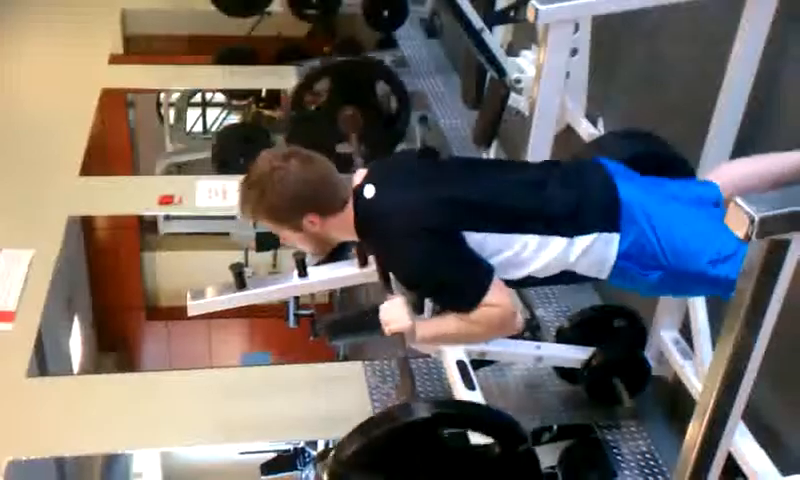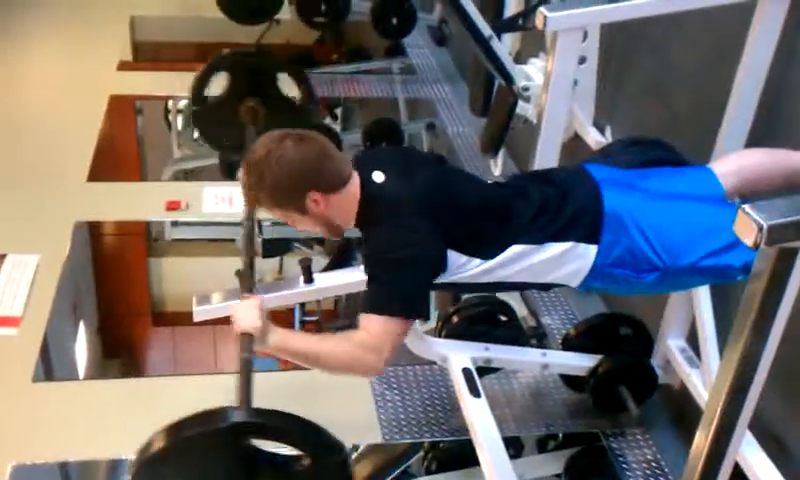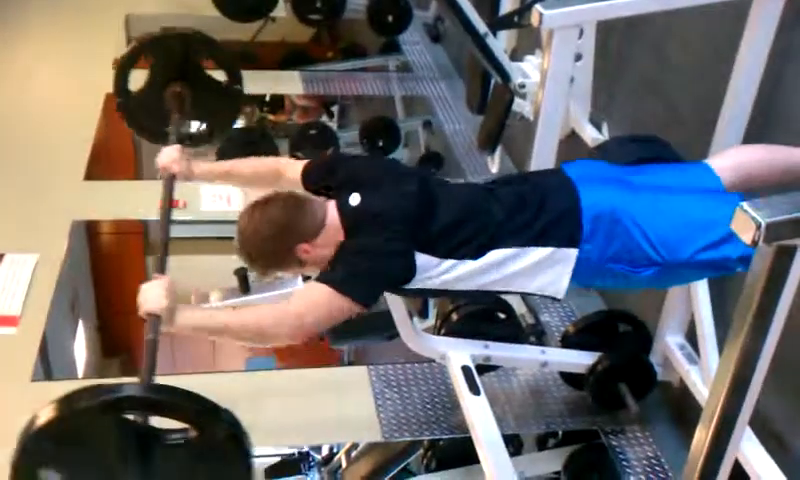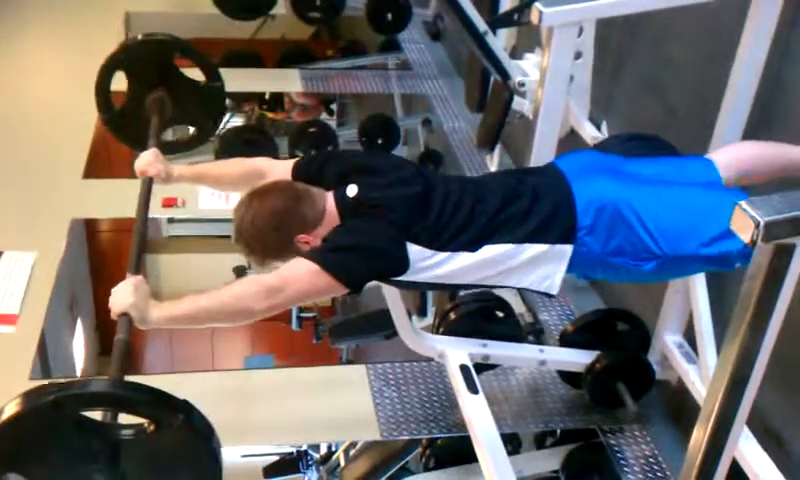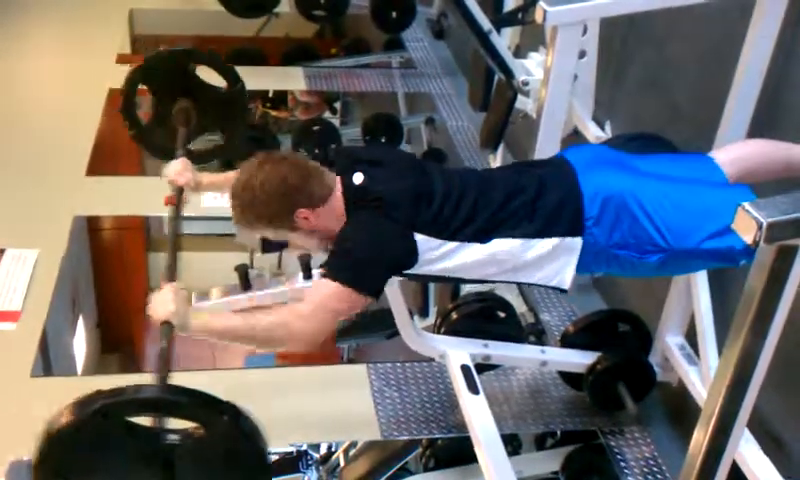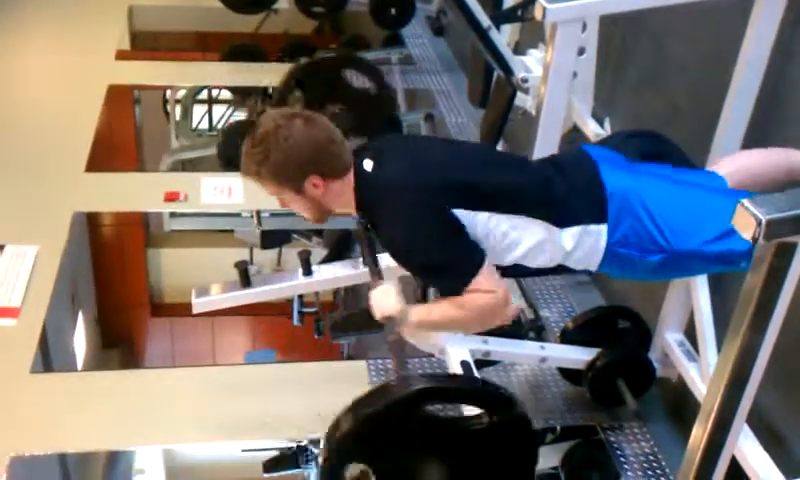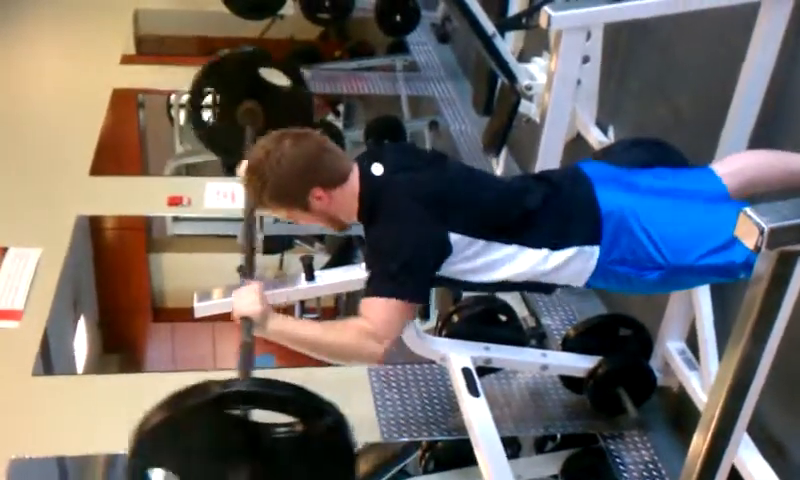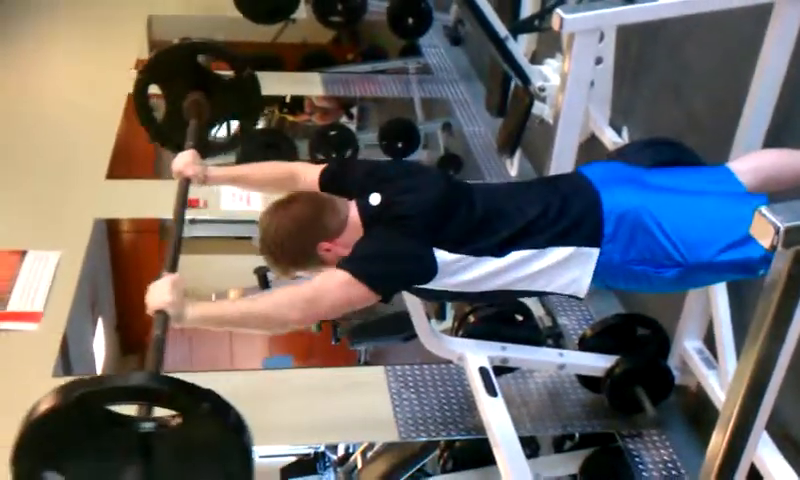
dt=0.5s
person 1, frame 1
left shoulder: (410, 244)
right shoulder: (383, 174)
left elbow: (505, 316)
left wrist: (417, 329)
right wrist: (343, 177)
left hip: (616, 237)
right hip: (591, 184)
left knee: (746, 256)
right knee: (713, 195)
person 1, frame 2
left shoulder: (400, 240)
right shoulder: (374, 166)
left elbow: (371, 354)
right elbow: (332, 170)
left wrist: (267, 335)
right wrist: (267, 175)
left hip: (601, 242)
right hip: (583, 191)
right knee: (720, 182)
person 1, frame 3
left shoulder: (376, 245)
right shoulder: (351, 175)
left elbow: (292, 321)
right elbow: (280, 170)
left wrist: (177, 314)
right wrist: (195, 168)
left hip: (587, 237)
right hip: (569, 190)
right knee: (717, 178)
person 1, frame 4
left shoulder: (370, 237)
right shoulder: (346, 171)
left elbow: (271, 294)
right elbow: (265, 170)
left wrist: (153, 311)
right wrist: (175, 171)
left hip: (583, 229)
right hip: (567, 180)
left knee: (743, 226)
right knee: (717, 174)
person 1, frame 5
left shoulder: (378, 233)
right shoulder: (354, 166)
left elbow: (303, 326)
right elbow: (281, 175)
left wrist: (188, 318)
right wrist: (202, 179)
left hip: (593, 225)
right hip: (577, 175)
right knee: (718, 171)
person 1, frame 6
left shoulder: (409, 221)
right shoulder: (374, 156)
left elbow: (496, 306)
left wrist: (407, 313)
left hip: (605, 224)
right hip: (585, 174)
right knee: (716, 184)
person 1, frame 7
left shoulder: (401, 227)
right shoulder: (376, 161)
left elbow: (372, 340)
right elbow: (330, 174)
left wrist: (269, 321)
right wrist: (268, 173)
left hip: (600, 239)
right hip: (582, 189)
right knee: (720, 183)
person 1, frame 8
left shoulder: (398, 245)
right shoulder: (371, 182)
left elbow: (302, 308)
right elbow: (296, 175)
left wrist: (187, 311)
right wrist: (210, 173)
left hip: (607, 238)
right hip: (591, 192)
right knee: (735, 183)
